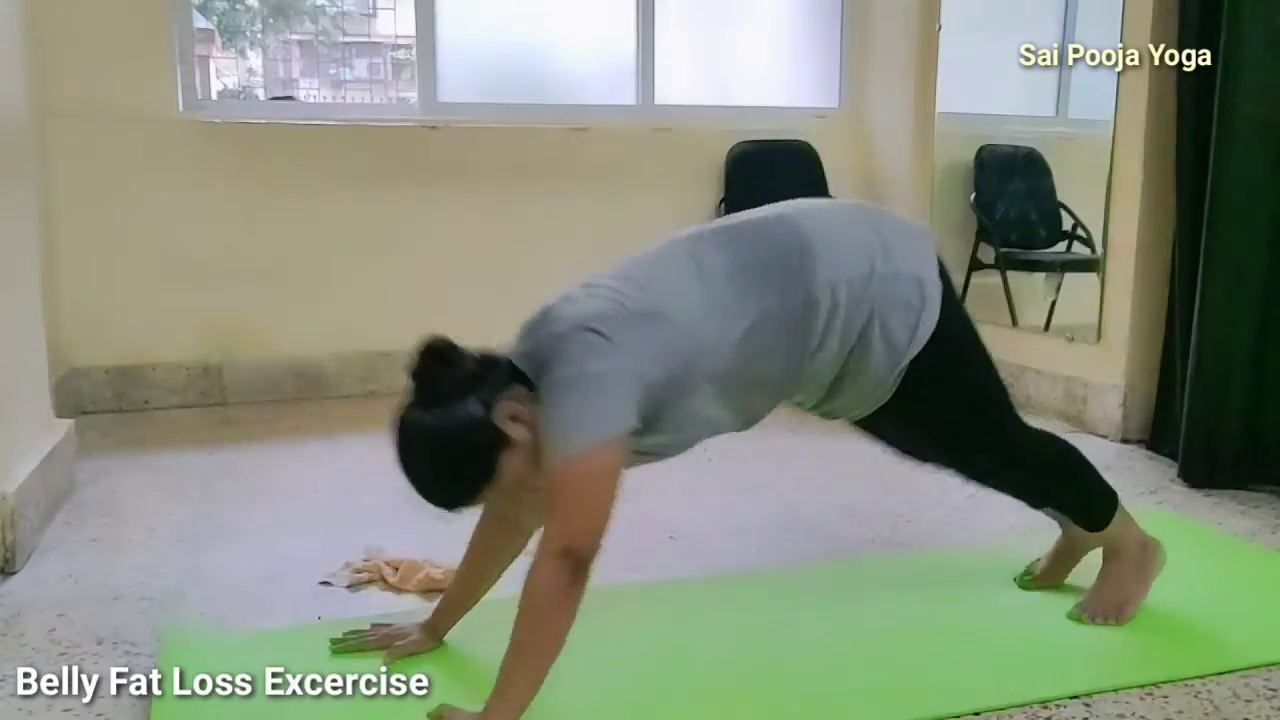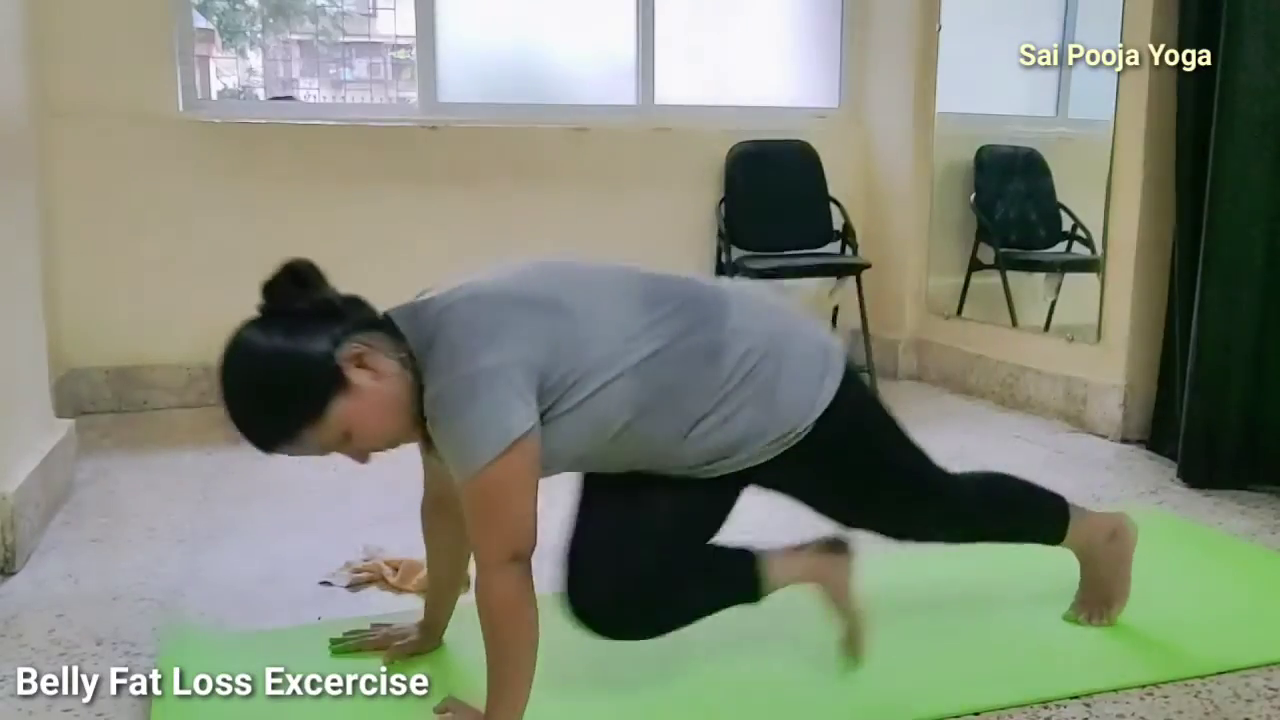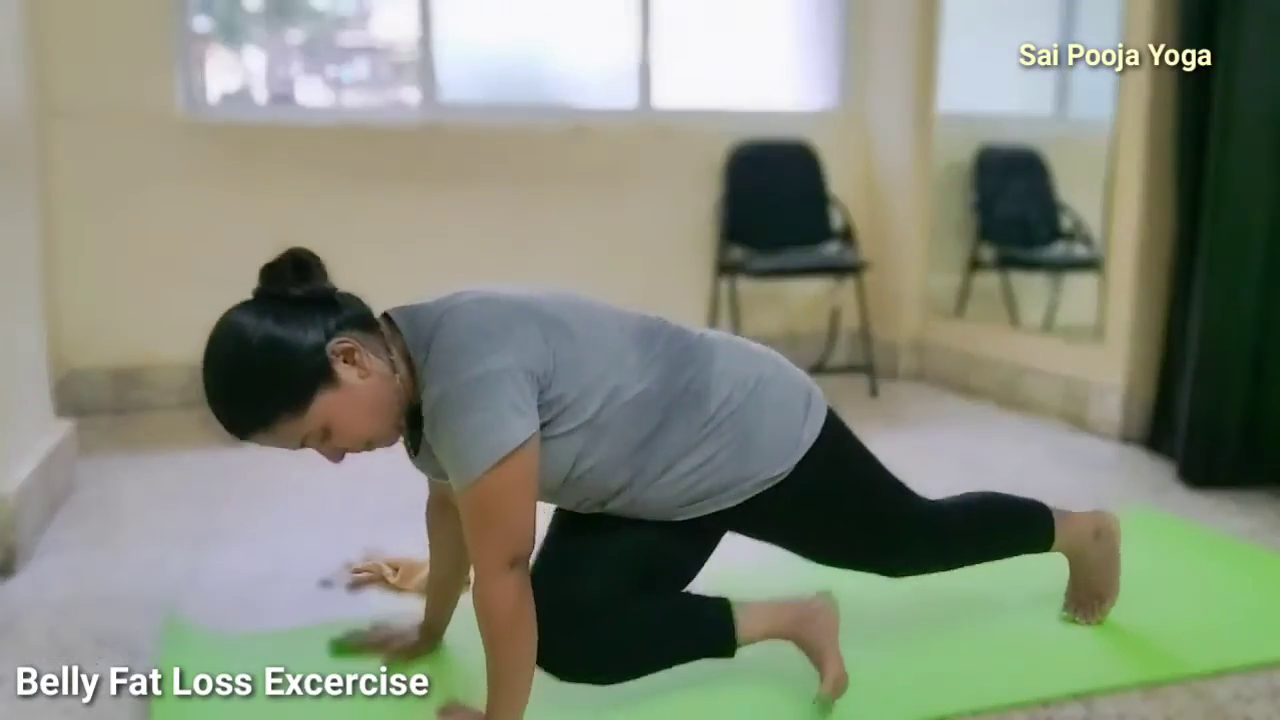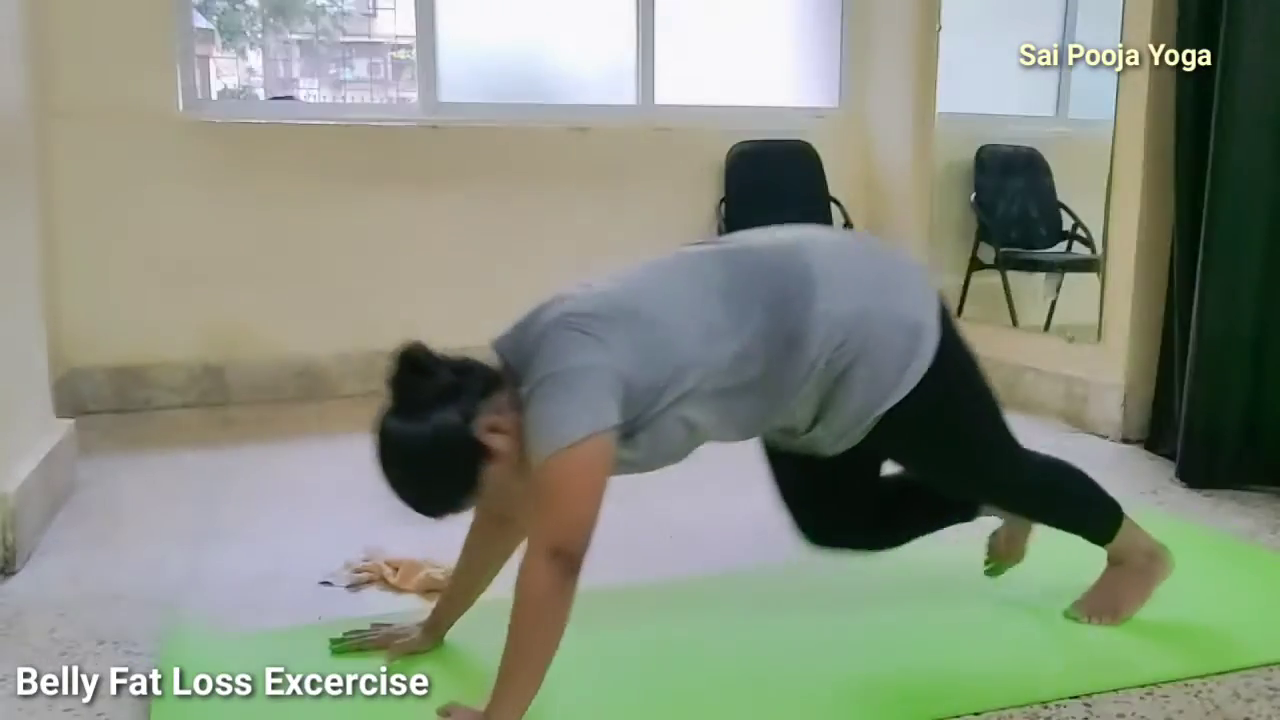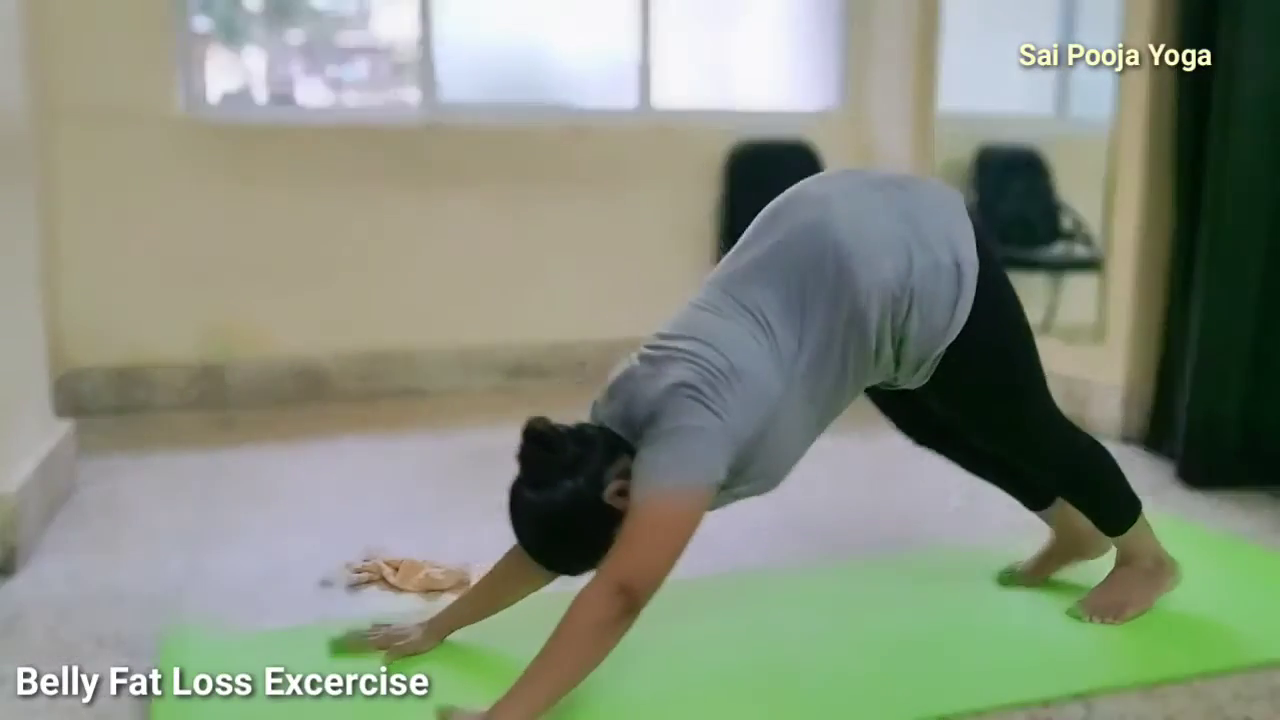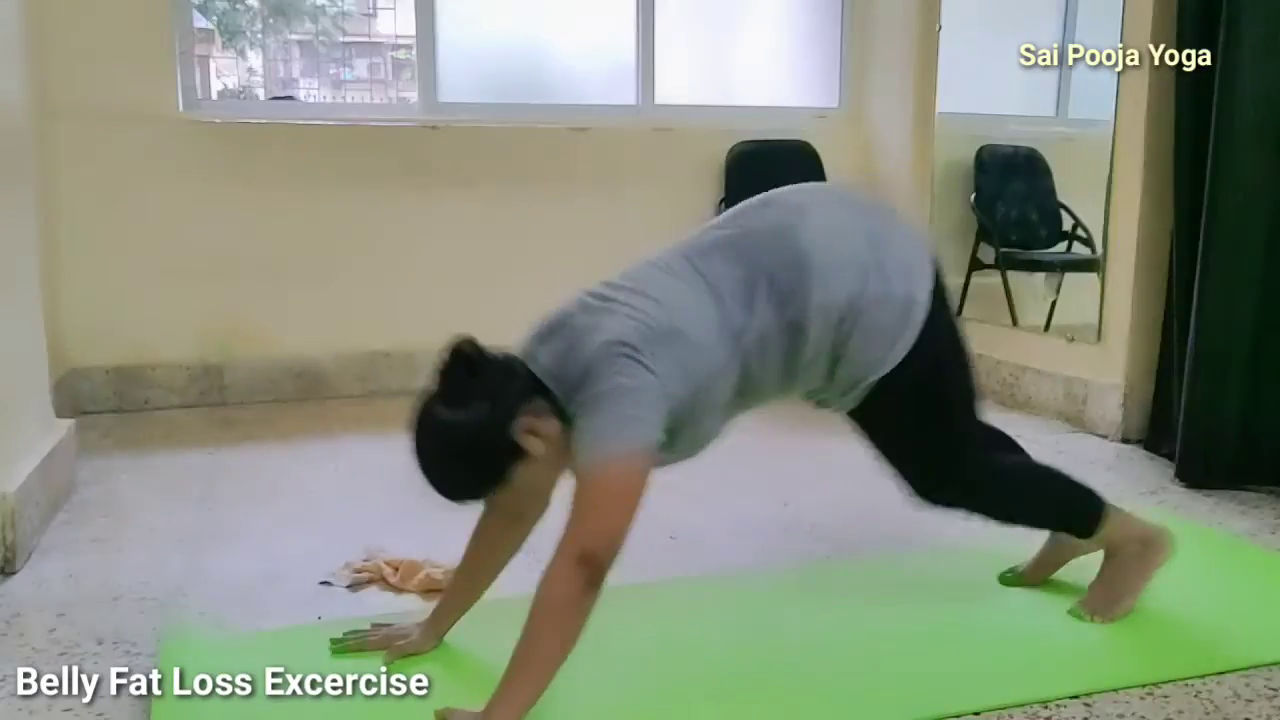
dt=0.4s
person 1, frame 1
left shoulder: (586, 378)
right shoulder: (523, 376)
left elbow: (564, 560)
right elbow: (512, 513)
right wrist: (433, 626)
left hip: (873, 294)
right hip: (815, 265)
left knee: (991, 440)
right knee: (945, 446)
left ankle: (1131, 546)
right ankle: (1077, 521)
person 1, frame 2
left shoulder: (470, 367)
right shoulder: (416, 355)
left elbow: (503, 562)
right elbow: (445, 508)
right wrist: (429, 630)
left hip: (771, 381)
right hip: (676, 430)
left knee: (923, 502)
right knee: (610, 599)
left ankle: (1096, 532)
right ankle: (806, 569)
person 1, frame 3
left shoulder: (467, 373)
right shoulder: (405, 366)
left elbow: (504, 569)
right elbow: (450, 508)
right wrist: (429, 631)
left hip: (754, 438)
right hip: (652, 476)
left knee: (907, 537)
right knee: (568, 639)
left ankle: (1081, 531)
right ankle: (787, 621)
person 1, frame 4
left shoulder: (563, 385)
right shoulder: (508, 382)
left elbow: (553, 555)
right elbow: (504, 511)
right wrist: (431, 628)
left hip: (870, 330)
right hip: (801, 341)
left knee: (991, 466)
right knee: (832, 523)
left ankle: (1136, 550)
right ankle: (999, 504)
person 1, frame 5
left shoulder: (685, 432)
right shoulder: (616, 431)
left elbow: (618, 597)
right elbow: (548, 542)
right wrist: (435, 627)
left hip: (920, 260)
right hip: (850, 240)
left knee: (1025, 429)
right knee: (933, 424)
left ankle: (1145, 556)
right ankle: (1076, 528)
person 1, frame 6
left shoulder: (614, 394)
right shoulder: (538, 374)
left elbow: (580, 567)
right elbow: (515, 512)
right wrist: (433, 626)
left hip: (866, 287)
right hip: (811, 247)
left knee: (946, 472)
right knee: (935, 446)
left ankle: (1130, 538)
right ankle: (1072, 530)
